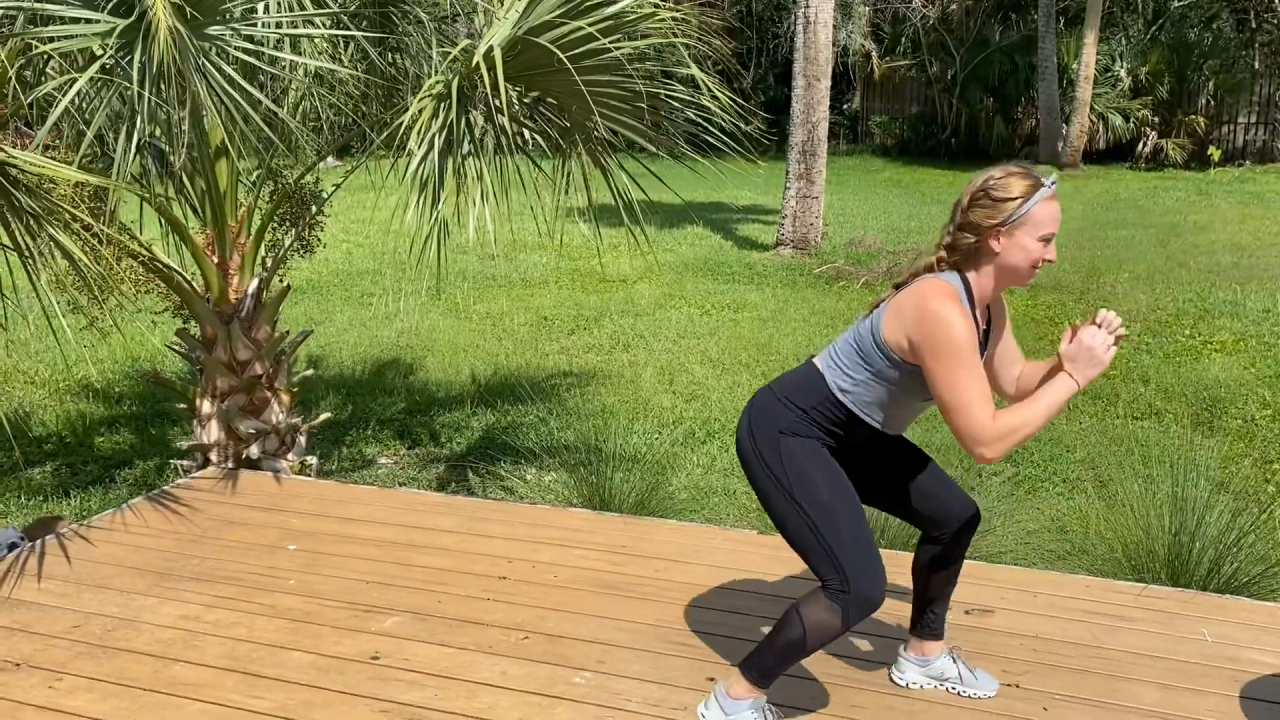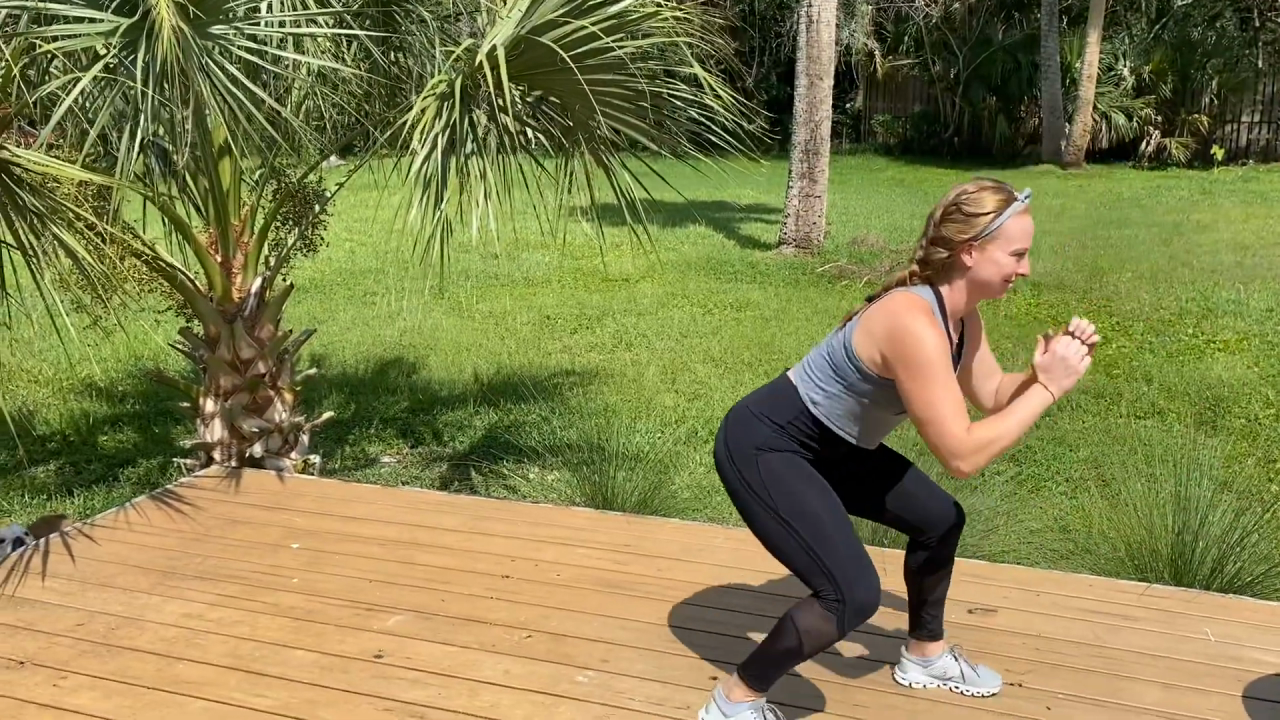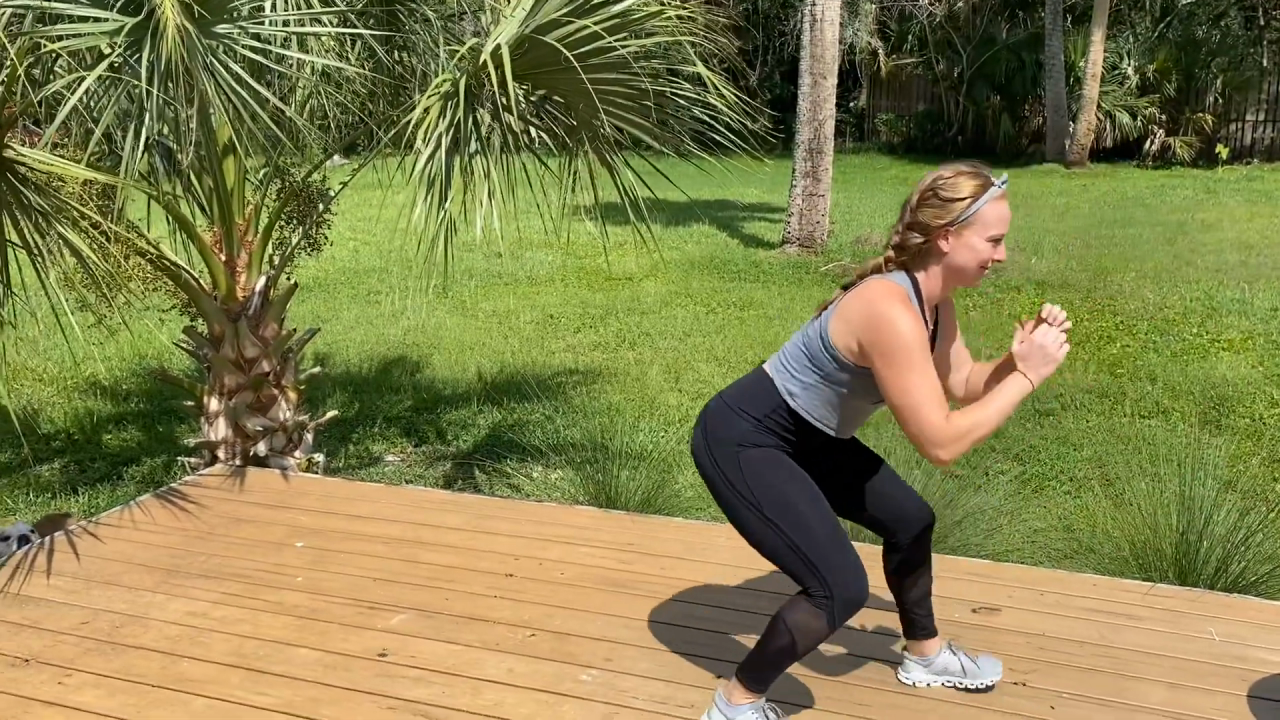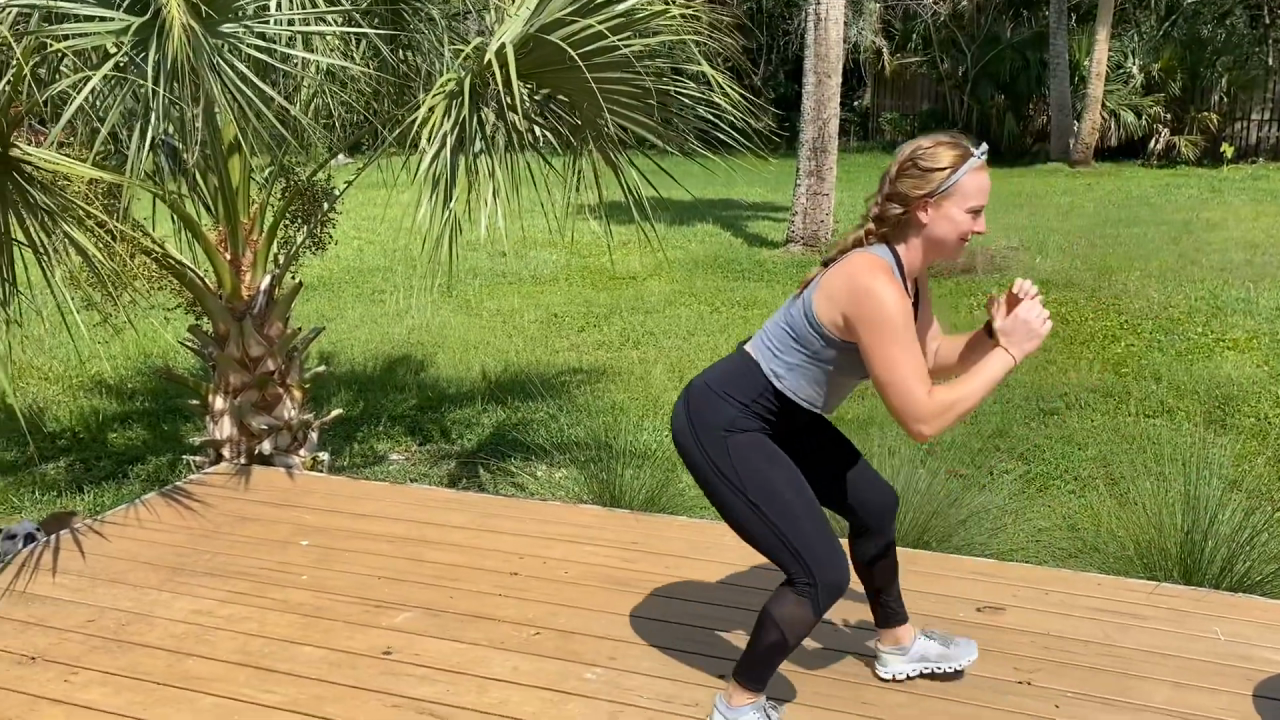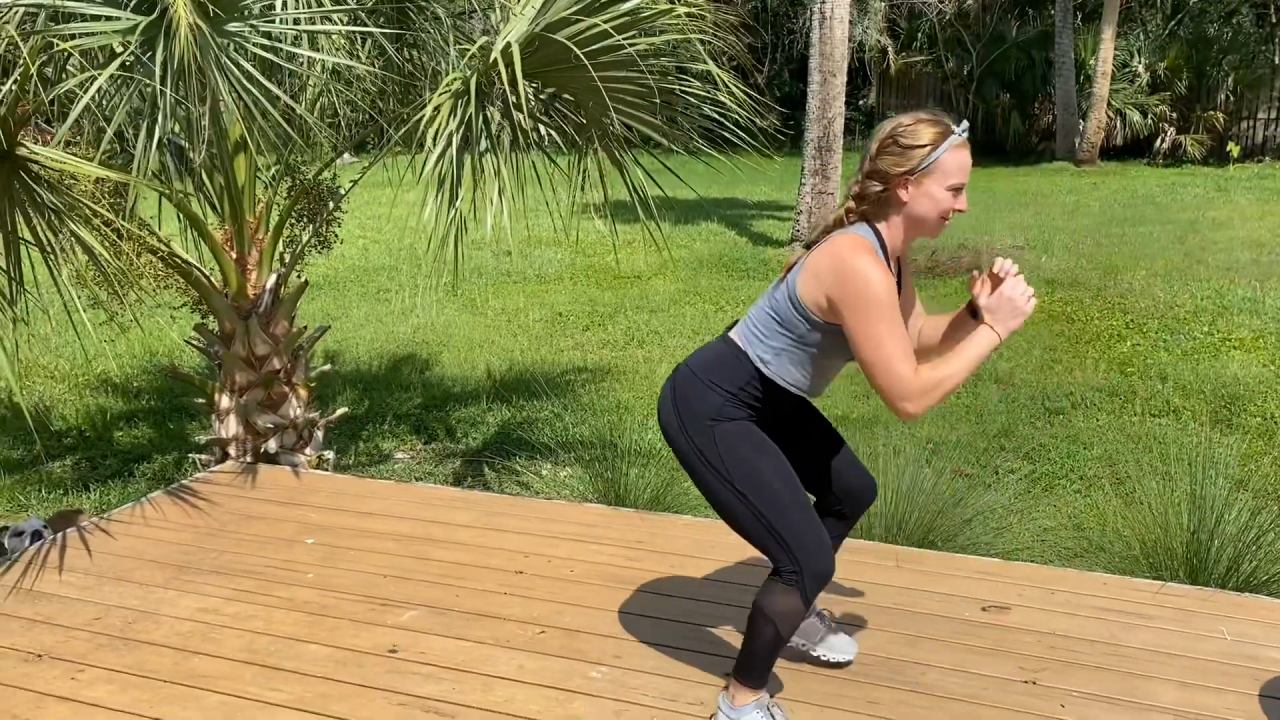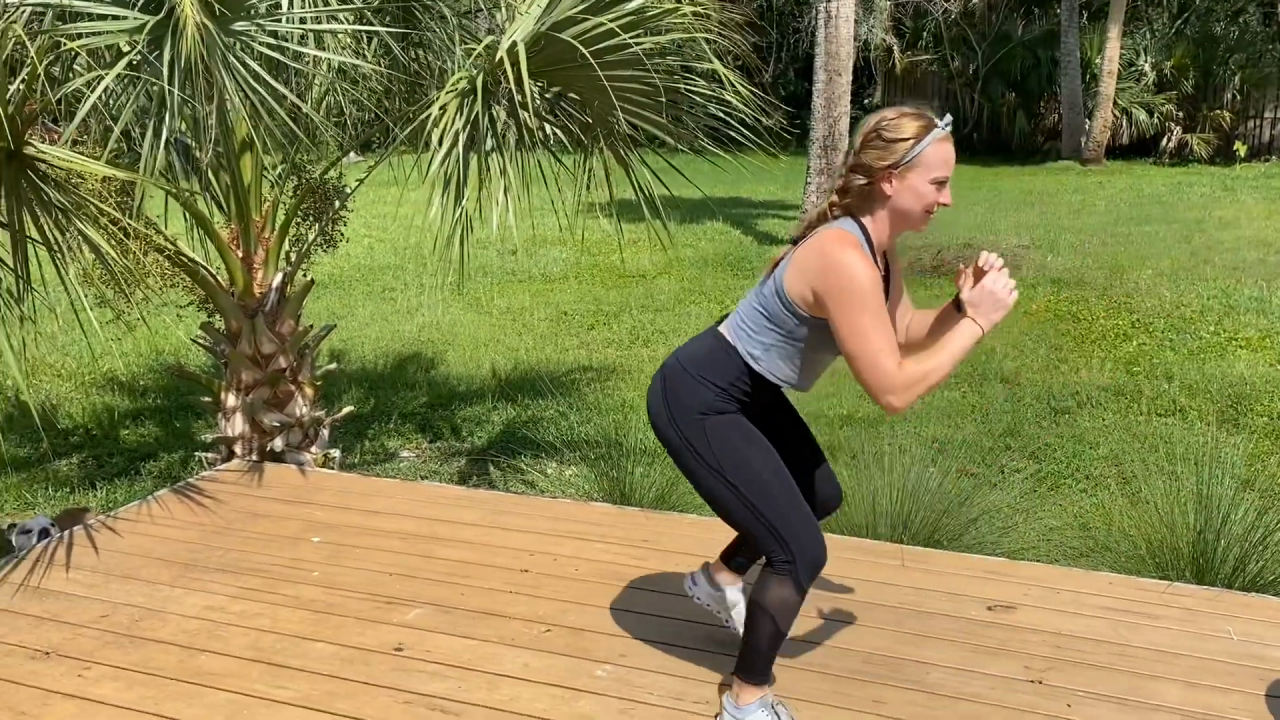
dt=0.1s
person 1, frame 1
left shoulder: (984, 295)
right shoulder: (941, 309)
left elbow: (1012, 381)
right elbow: (985, 440)
left wrist: (1066, 359)
right wrist: (1074, 376)
left hip: (843, 429)
right hip: (782, 431)
left knee: (954, 517)
right knee: (858, 587)
left ankle: (924, 656)
person 1, frame 2
left shoulder: (956, 309)
right shoulder: (915, 325)
left elbow: (990, 392)
right elbow: (963, 454)
left wrist: (1042, 369)
right wrist: (1049, 389)
left hip: (821, 440)
right hip: (760, 447)
left knee: (940, 519)
right knee: (852, 594)
left ankle: (925, 656)
person 1, frame 3
left shoulder: (931, 296)
right shoulder: (891, 312)
left elbow: (962, 384)
right elbow: (941, 442)
left wrist: (1019, 356)
right wrist: (1028, 377)
left hip: (800, 433)
right hip: (738, 441)
left knee: (909, 520)
right knee: (840, 588)
left ankle: (924, 653)
person 1, frame 4
left shoulder: (904, 266)
right shoulder: (874, 284)
left elbow: (935, 362)
right elbow: (923, 418)
left wrist: (993, 332)
right wrist: (1011, 352)
left hip: (776, 411)
right hip: (722, 423)
left knee: (875, 509)
right knee: (823, 574)
left ankle: (898, 641)
person 1, frame 5
left shoulder: (885, 246)
right shoulder: (858, 264)
left elbow: (918, 343)
right elbow: (909, 396)
left wrist: (977, 310)
right wrist: (995, 330)
left hip: (761, 396)
right hip: (708, 410)
left knee: (853, 492)
right knee: (809, 561)
left ankle: (797, 613)
person 1, frame 6
left shoulder: (872, 240)
right shoulder: (844, 259)
left elbow: (904, 336)
right elbow: (894, 390)
left wrist: (962, 303)
right wrist: (977, 322)
left hip: (743, 387)
right hip: (696, 402)
left knee: (820, 496)
right knee: (800, 550)
left ankle: (720, 581)
